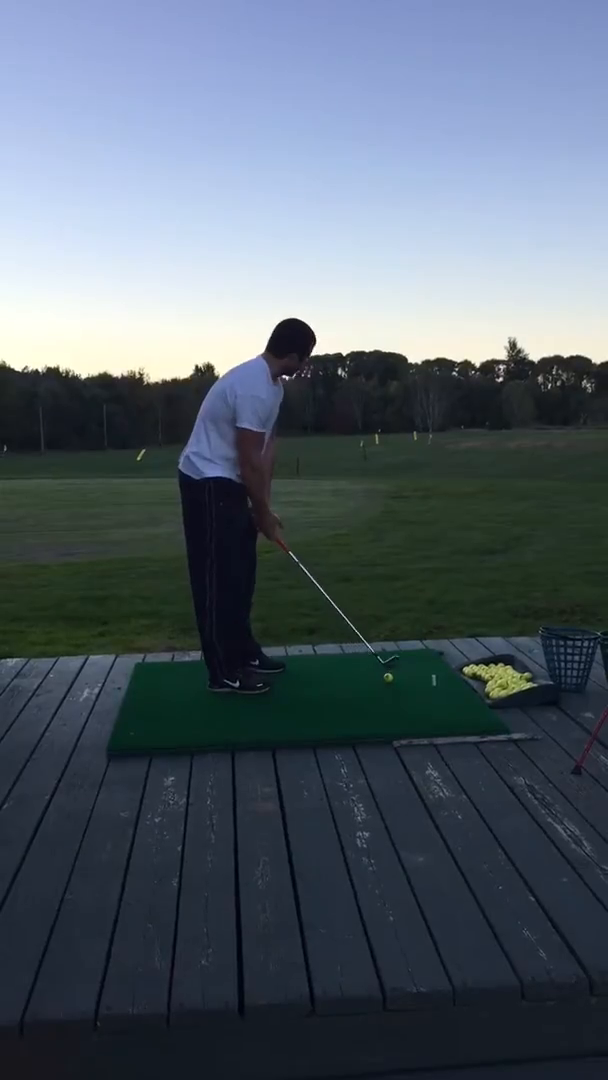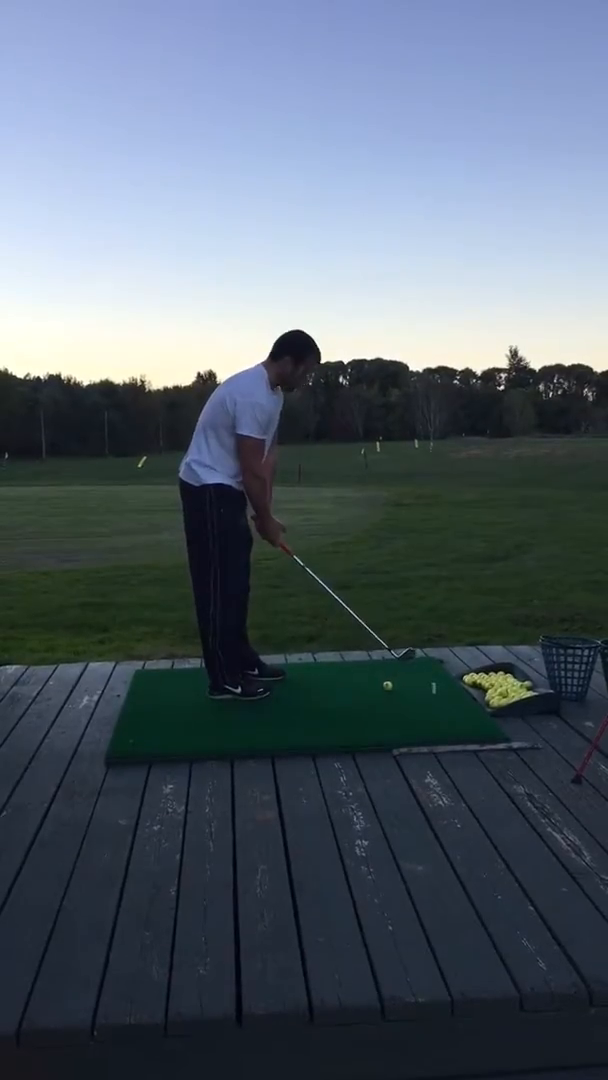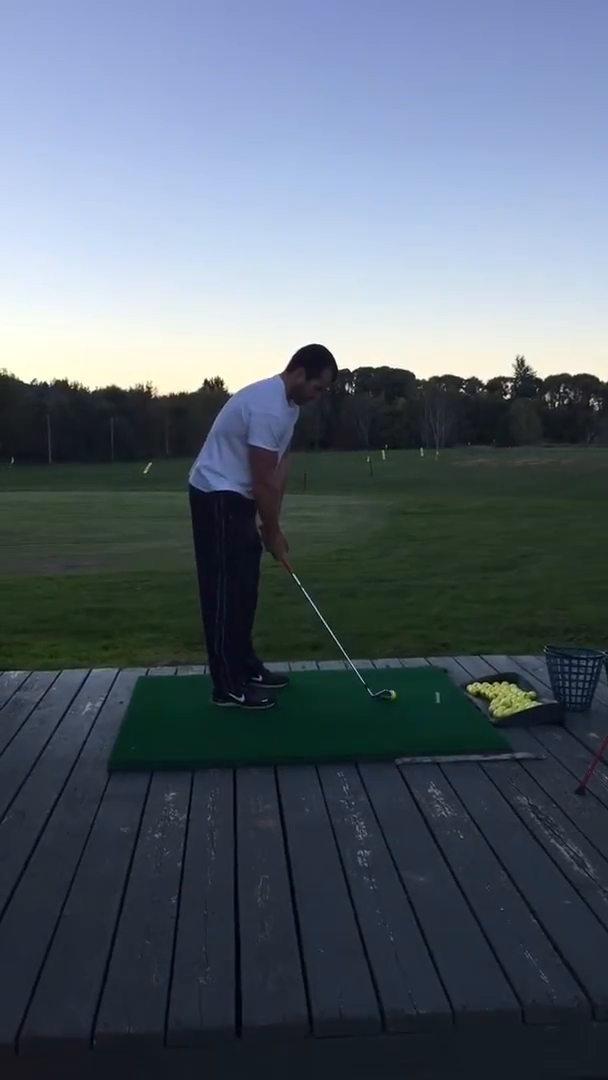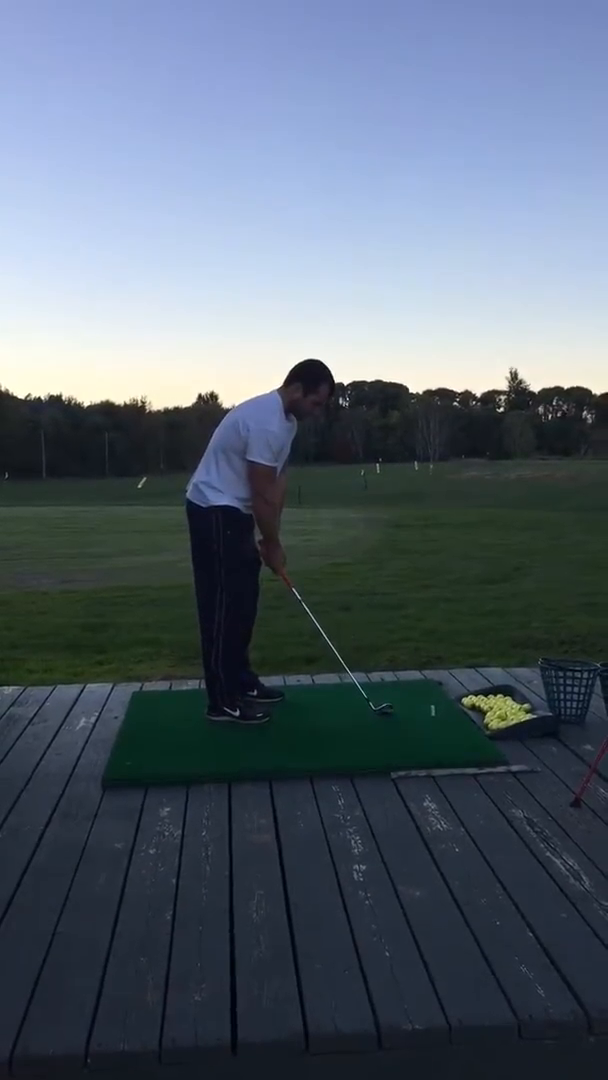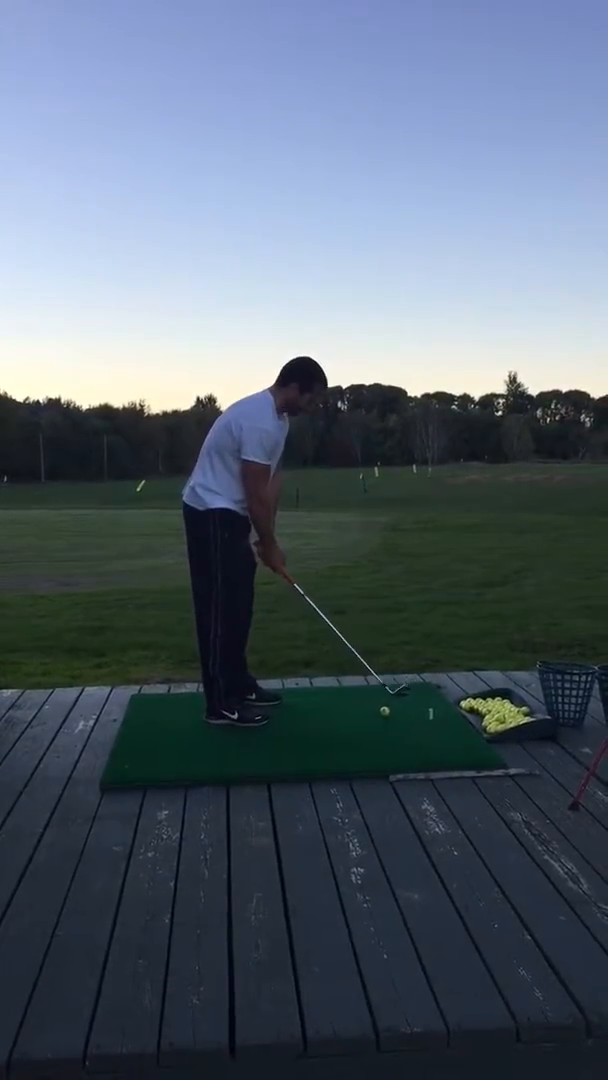
dt=1s
person 1, frame 1
left shoulder: (271, 384)
right shoulder: (254, 389)
left elbow: (266, 449)
right elbow: (250, 462)
left wrist: (264, 505)
right wrist: (264, 513)
left hip: (227, 483)
right hip: (208, 483)
left knee: (240, 571)
right knee: (219, 577)
left ankle: (243, 652)
right ankle: (224, 672)
person 1, frame 2
left shoulder: (271, 393)
right shoulder: (252, 396)
left elbow: (267, 457)
right elbow: (251, 470)
left wrist: (265, 512)
right wrist: (266, 520)
left hip: (225, 490)
right hip: (208, 490)
left knee: (235, 580)
right knee: (219, 584)
left ankle: (241, 660)
right ankle: (224, 679)
person 1, frame 3
left shoulder: (286, 404)
right shoulder: (268, 407)
left elbow: (278, 469)
right elbow: (263, 480)
left wrist: (271, 524)
right wrist: (273, 533)
left hip: (235, 497)
right hip: (217, 496)
left knee: (244, 586)
right knee: (226, 590)
left ankle: (246, 667)
right ankle: (228, 686)
person 1, frame 4
left shoulder: (285, 419)
right shoulder: (266, 422)
left elbow: (276, 484)
right elbow: (263, 495)
left wrist: (270, 539)
right wrist: (273, 546)
left hip: (232, 511)
right hip: (214, 511)
left knee: (243, 599)
right knee: (225, 604)
left ankle: (241, 682)
right ankle: (223, 700)
person 1, frame 5
left shoulder: (276, 418)
right shoulder: (258, 421)
left elbow: (270, 483)
right elbow: (256, 494)
left wrist: (267, 538)
right wrist: (270, 545)
left hip: (228, 514)
right hip: (212, 514)
left knee: (238, 603)
right knee: (221, 607)
left ankle: (239, 685)
right ankle: (221, 703)
